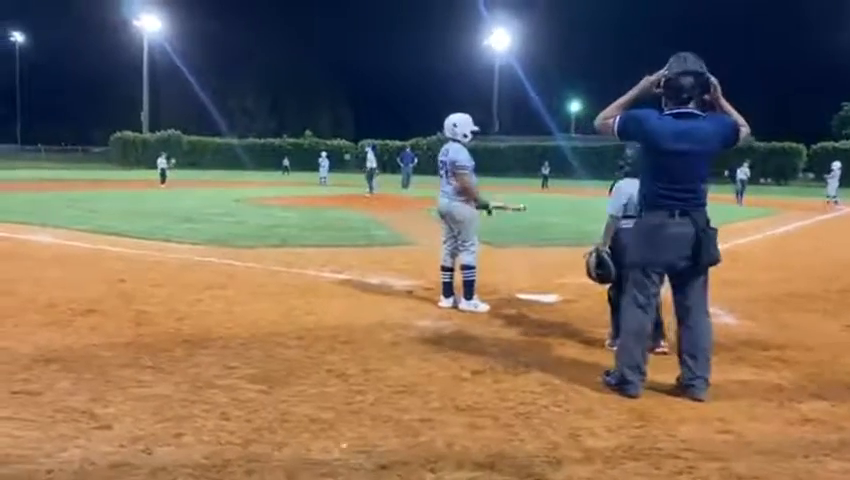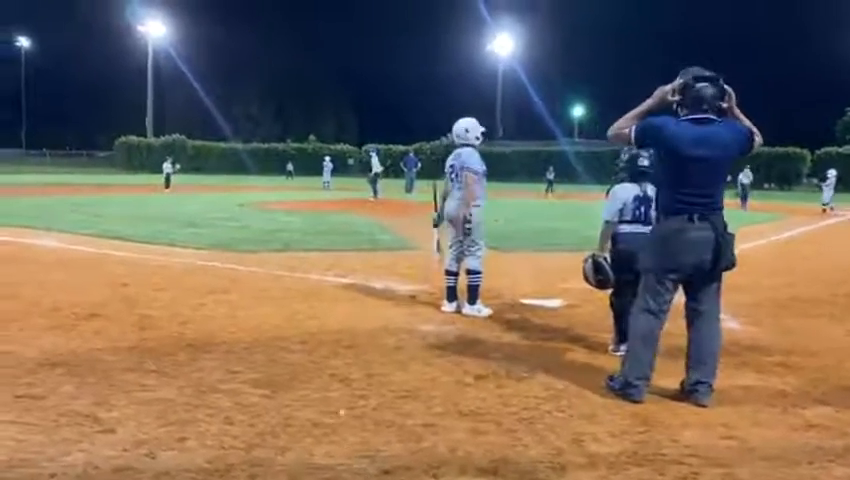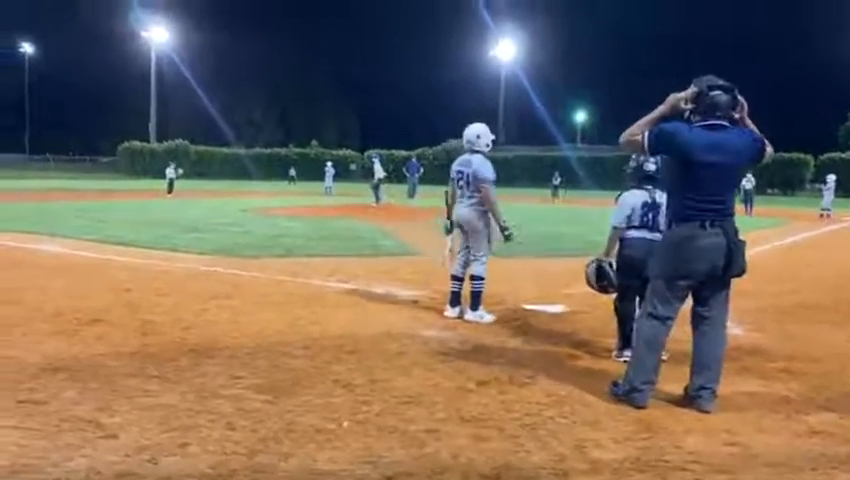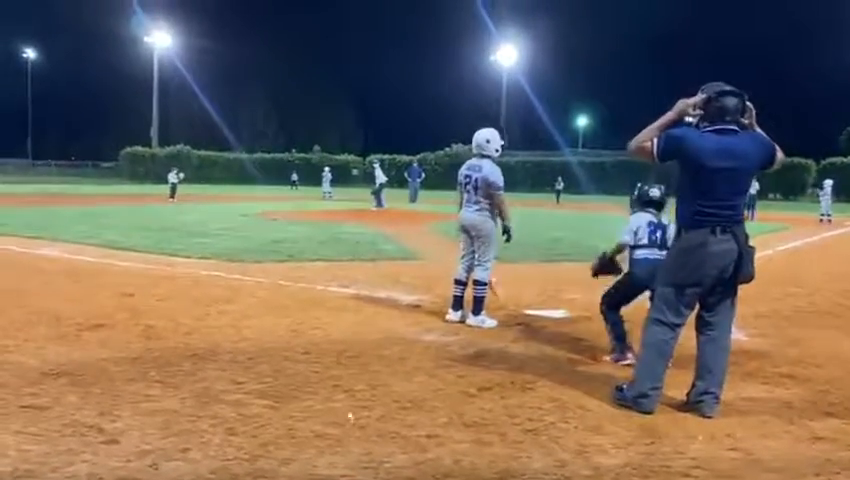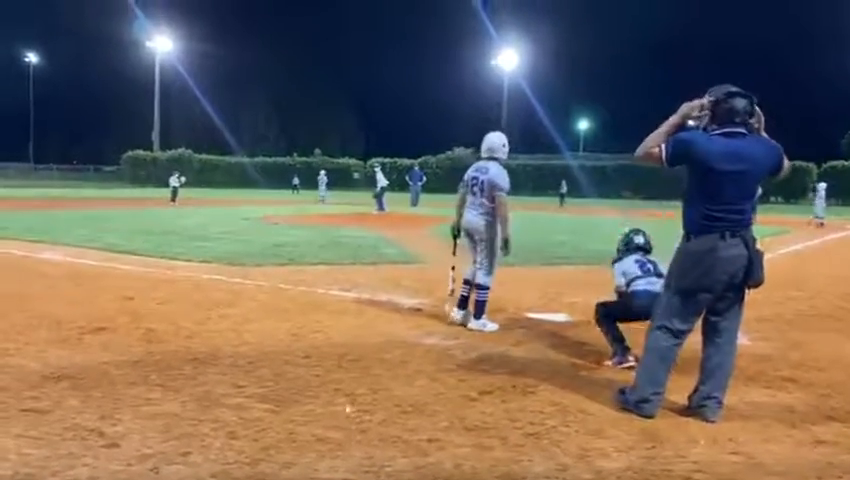
dt=0.4s
person 1, frame 1
left shoulder: (647, 122)
right shoulder: (715, 127)
left elbow: (601, 123)
right elbow: (744, 130)
left wrist: (638, 90)
right wrist: (720, 100)
left hip: (654, 227)
right hip: (695, 229)
left knee: (638, 305)
right knee: (694, 308)
left ankle: (629, 378)
right ankle: (695, 382)
person 1, frame 2
left shoulder: (665, 128)
right shoulder: (731, 133)
left elbow: (615, 133)
right elbow: (756, 139)
left wrist: (653, 102)
right wrist: (734, 111)
left hip: (672, 233)
right hip: (712, 235)
left knee: (649, 310)
right knee: (705, 313)
left ankle: (633, 382)
right ankle: (700, 387)
person 1, frame 3
left shoulder: (678, 133)
right shoulder: (743, 140)
left elbow: (627, 139)
right elbow: (767, 151)
left wrist: (665, 109)
right wrist: (745, 121)
left hip: (683, 239)
right hip: (723, 240)
left knee: (656, 315)
right knee: (711, 319)
left ankle: (637, 388)
right ankle: (703, 393)
person 1, frame 4
left shoulder: (687, 138)
right shoulder: (753, 145)
left elbow: (635, 146)
right elbow: (778, 156)
left wrist: (673, 115)
right wrist: (753, 126)
left hip: (693, 245)
right hip: (733, 246)
left knee: (663, 320)
right knee: (717, 325)
left ankle: (642, 393)
right ankle: (706, 398)
person 1, frame 5
left shoulder: (696, 142)
right shoulder: (763, 150)
left elbow: (643, 153)
right elbow: (783, 167)
left wrist: (678, 118)
right wrist: (761, 133)
left hip: (702, 250)
right hip: (741, 251)
left knee: (669, 325)
right knee: (723, 330)
left ankle: (644, 397)
right ankle: (709, 402)
person 2, frame 1
left shoulder: (444, 151)
right shoulder: (460, 151)
right elbow: (465, 183)
left wrist: (474, 200)
right wrist: (481, 201)
left hip: (444, 202)
right hip: (459, 204)
left knee: (449, 248)
right knee: (468, 249)
left ankle: (447, 296)
right ankle: (469, 299)
person 2, frame 2
left shoulder: (453, 156)
right shoulder: (471, 155)
left elbow: (447, 187)
right elbow: (469, 186)
left wrist: (441, 211)
right wrist: (467, 215)
left hip: (451, 208)
right hip: (467, 209)
left knee: (455, 252)
right knee: (474, 253)
left ankle: (451, 301)
right ankle: (472, 304)
person 2, frame 3
left shoulder: (458, 162)
right shoulder: (482, 163)
left elbow: (452, 194)
right elbow: (489, 197)
left wrist: (450, 218)
right wrist: (502, 223)
left hip: (459, 213)
right hip: (477, 215)
left knee: (462, 258)
right knee: (479, 259)
left ankle: (453, 306)
right ankle: (474, 310)
person 2, frame 4
left shoulder: (466, 167)
right shoulder: (492, 169)
right elbow: (499, 202)
right wrist: (506, 224)
left hip: (465, 217)
right hip: (483, 219)
left knee: (465, 262)
right knee: (483, 265)
left ankle: (455, 310)
right ankle: (476, 315)
person 2, frame 5
left shoulder: (473, 168)
right shoulder: (499, 172)
left elbow: (461, 197)
right elbow: (501, 206)
left wrist: (457, 221)
right wrist: (505, 234)
left hip: (468, 220)
right hip: (485, 223)
left knee: (476, 265)
right knee: (486, 268)
left ankle: (460, 309)
right ankle: (478, 319)
person 3, frame 1
left shoulder: (623, 185)
left elbow: (614, 218)
left wrist: (603, 244)
left hip: (625, 237)
left knee: (619, 287)
left ankle: (618, 336)
right ankle: (657, 338)
person 3, frame 2
left shoulder: (620, 190)
right shoulder: (656, 192)
left elbow: (609, 224)
left wrist: (601, 250)
left hip: (625, 243)
right hip: (648, 244)
left knee: (622, 293)
left ankle: (622, 341)
person 3, frame 3
left shoulder: (628, 196)
right shoulder: (665, 198)
left elbow: (617, 230)
left wrist: (606, 255)
left hip: (632, 250)
right hip: (656, 251)
left knee: (625, 299)
left ankle: (625, 348)
person 3, frame 4
left shoulder: (636, 218)
right shoulder: (668, 224)
left elbow: (624, 244)
left wrist: (610, 254)
left hip: (641, 268)
left knee: (609, 303)
left ankle: (621, 351)
person 3, frame 5
left shoulder: (622, 263)
right shoulder: (654, 262)
left elbow: (620, 287)
left wrist: (622, 306)
left hip: (640, 302)
left knee: (603, 310)
left ankle: (622, 354)
